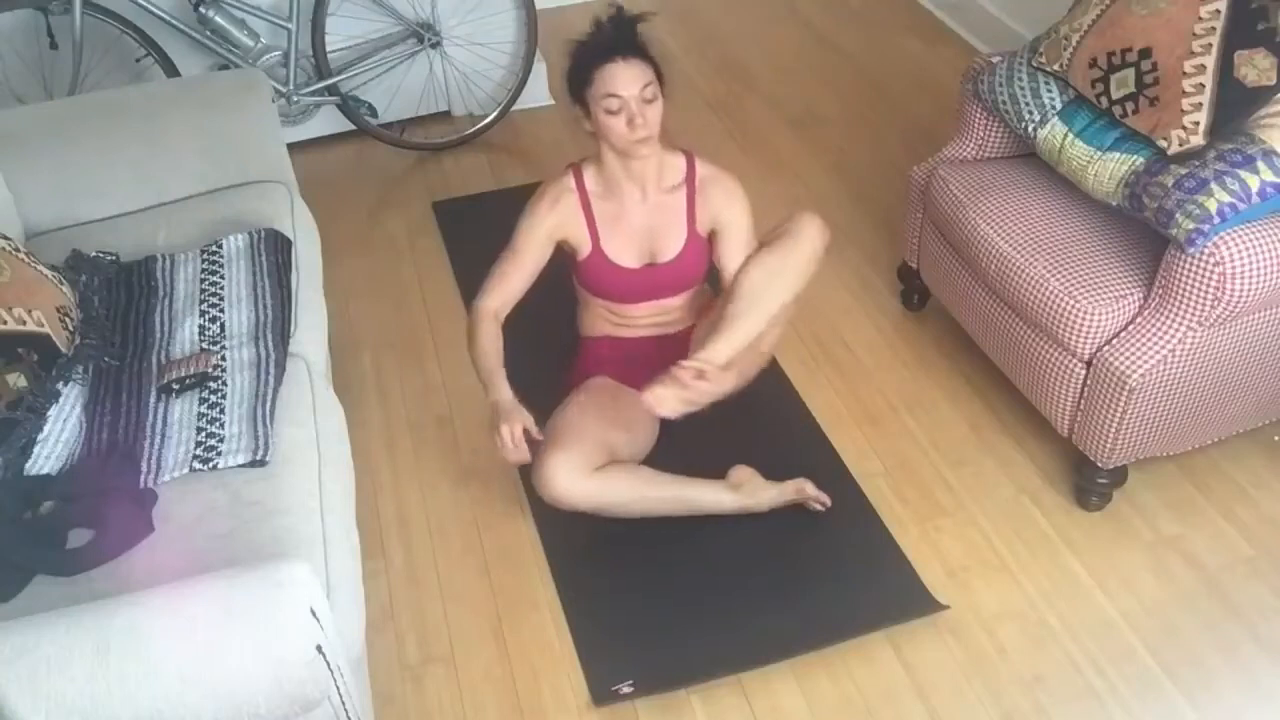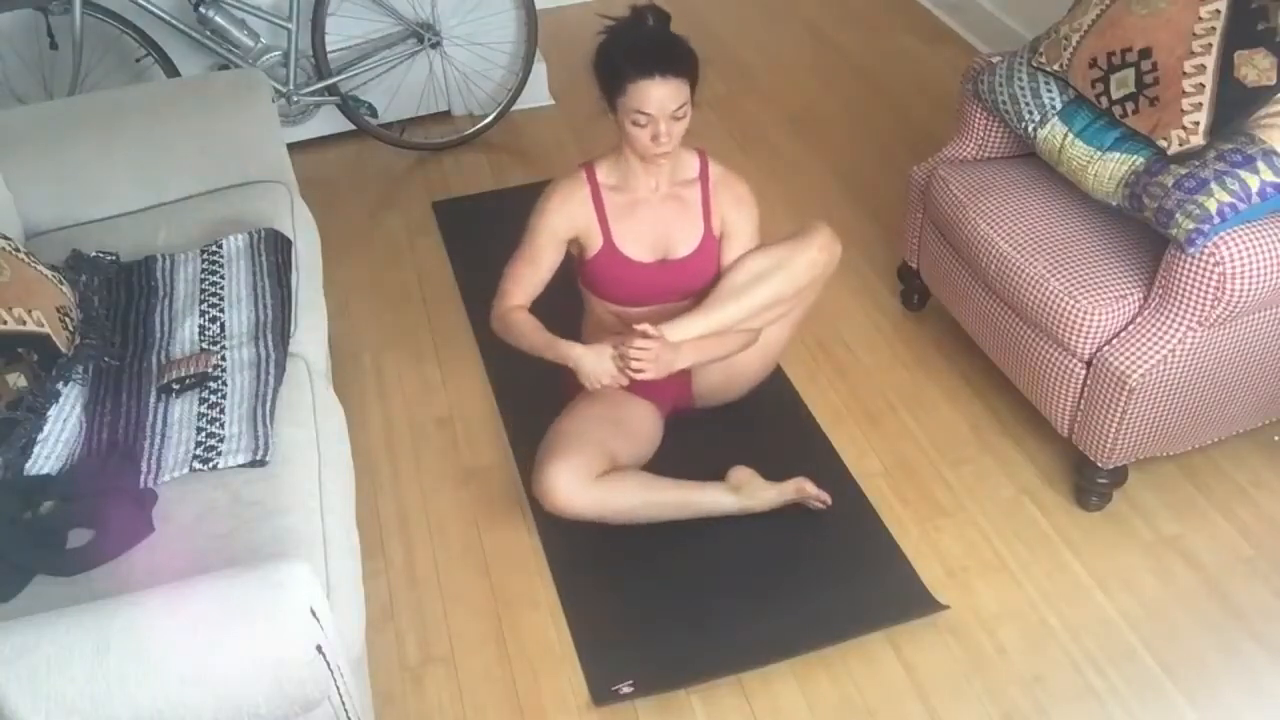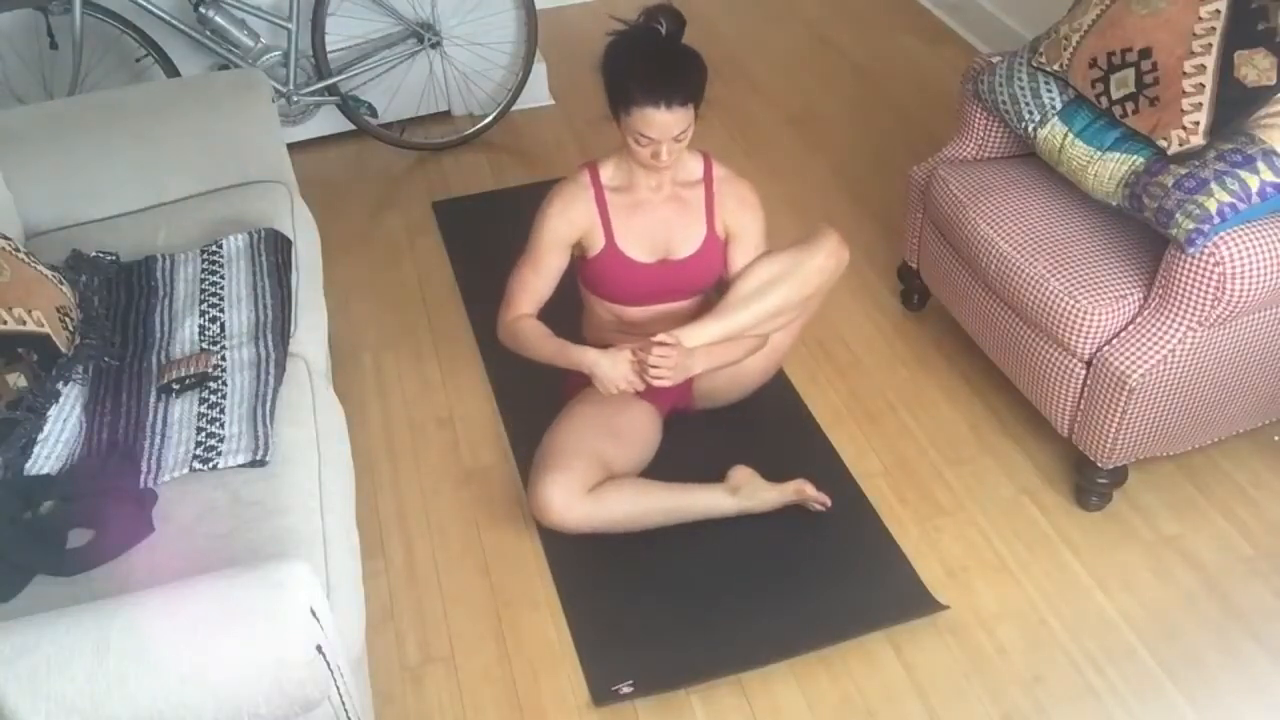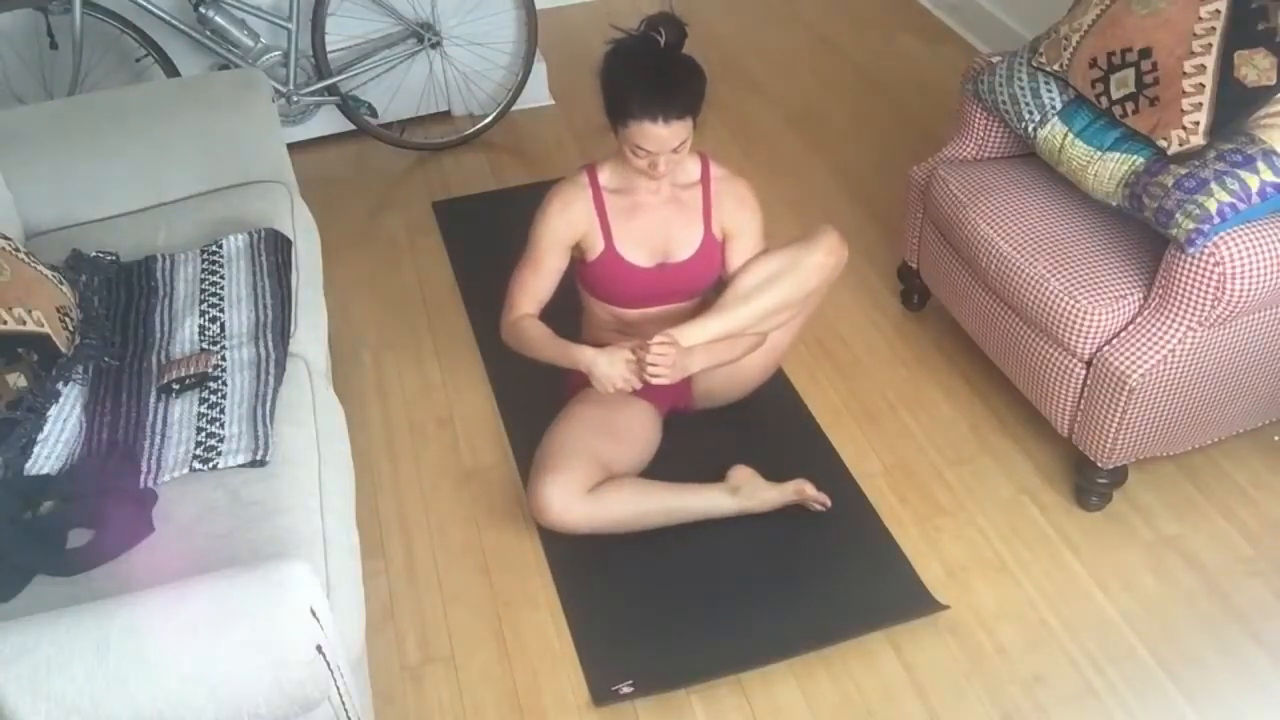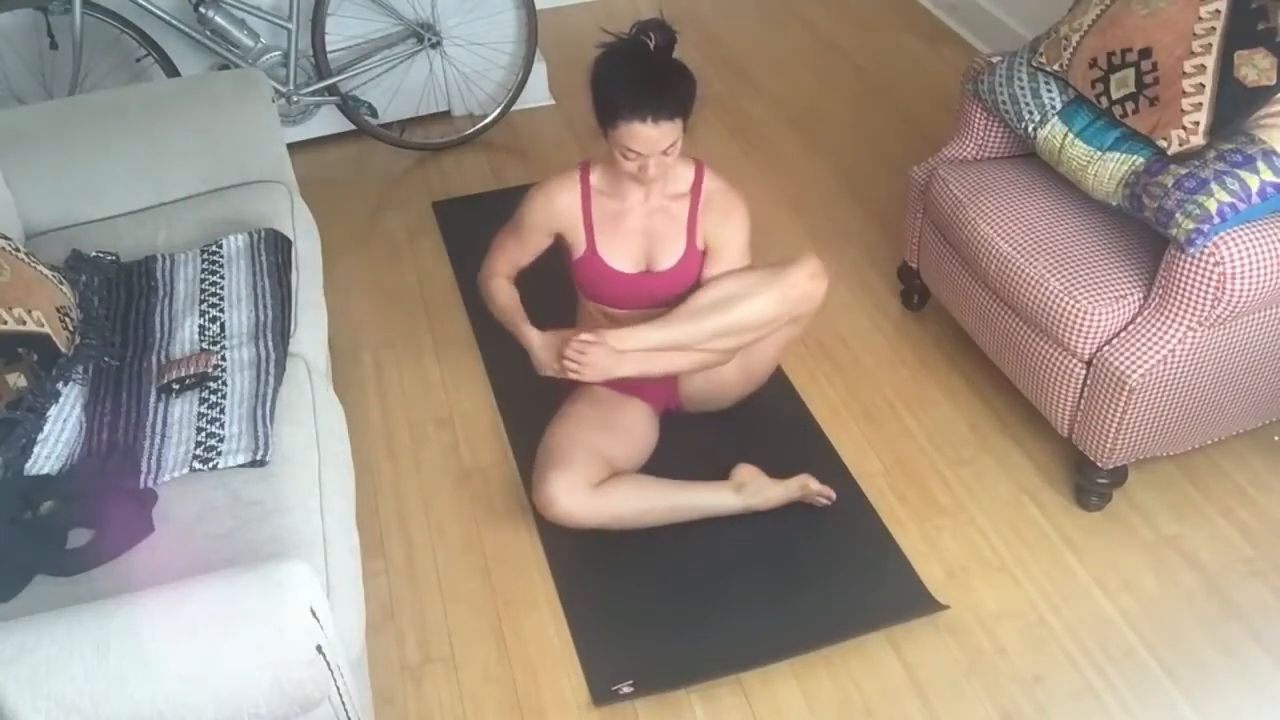
dt=1s
person 1, frame 1
left shoulder: (715, 190)
right shoulder: (562, 203)
left elbow: (747, 299)
right elbow: (487, 309)
left wrist: (713, 369)
right wrist: (501, 398)
left hip: (700, 351)
right hip: (615, 371)
left knee: (807, 231)
right knee: (557, 478)
left ankle: (702, 376)
right ankle: (738, 494)
person 1, frame 2
left shoulder: (727, 192)
right shoulder: (572, 200)
left elbow: (746, 322)
right elbow: (506, 312)
left wrist: (675, 350)
right wrist: (575, 355)
left hip: (706, 366)
right hip: (620, 383)
left knee: (820, 246)
right knee: (559, 487)
left ankle: (668, 339)
right ankle: (737, 496)
person 1, frame 3
left shoulder: (731, 195)
right shoulder: (575, 202)
left elbow: (753, 326)
right elbow: (514, 322)
left wrist: (689, 355)
right wrist: (590, 360)
left hip: (708, 370)
right hip: (619, 381)
left knee: (827, 251)
right knee: (554, 501)
left ankle: (680, 350)
right ankle: (736, 495)
person 1, frame 4
left shoulder: (730, 196)
right shoulder: (573, 204)
left elbow: (751, 325)
right elbow: (516, 321)
left wrist: (686, 355)
right wrist: (587, 358)
left hip: (706, 369)
right hip: (618, 383)
left knee: (827, 248)
right knee: (554, 503)
left ankle: (673, 341)
right ankle: (737, 495)
person 1, frame 5
left shoulder: (720, 206)
right shoulder: (561, 199)
left elbow: (722, 337)
right elbow: (495, 274)
left wrist: (618, 353)
right wrist: (532, 339)
left hip: (698, 373)
right hip: (615, 386)
left knee: (806, 280)
right knee: (559, 497)
left ankle: (604, 354)
right ankle: (740, 493)
